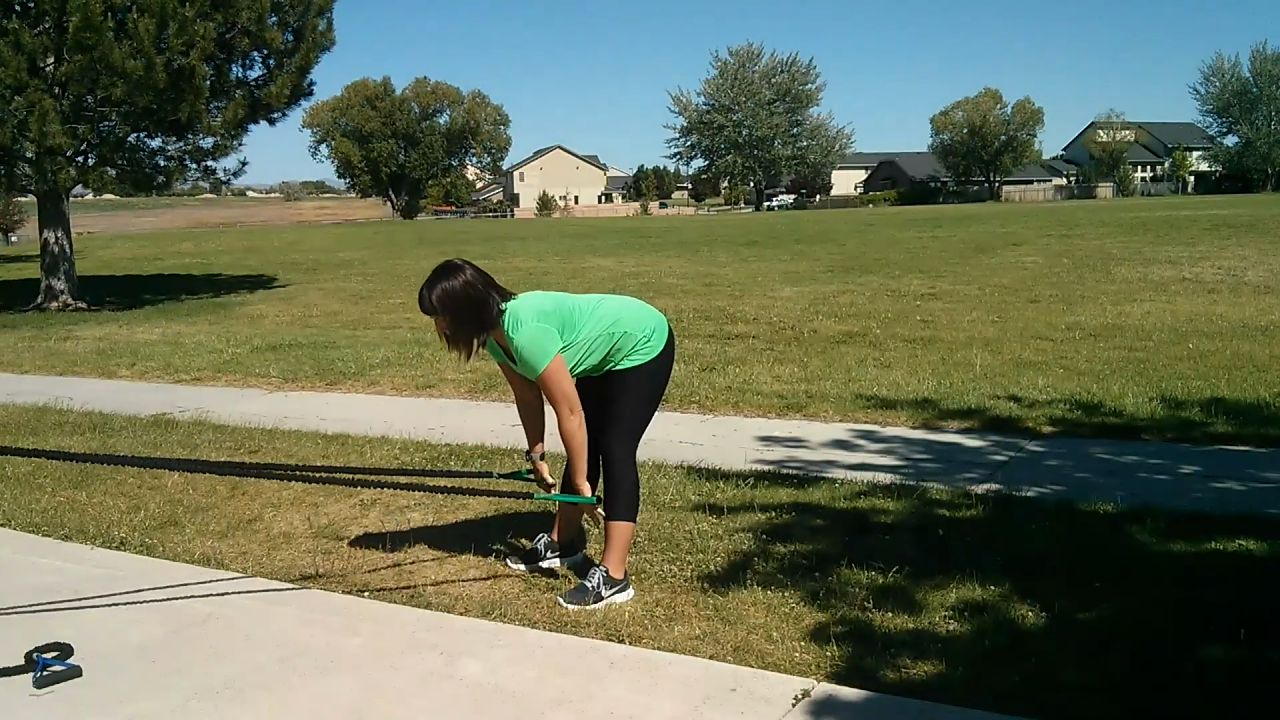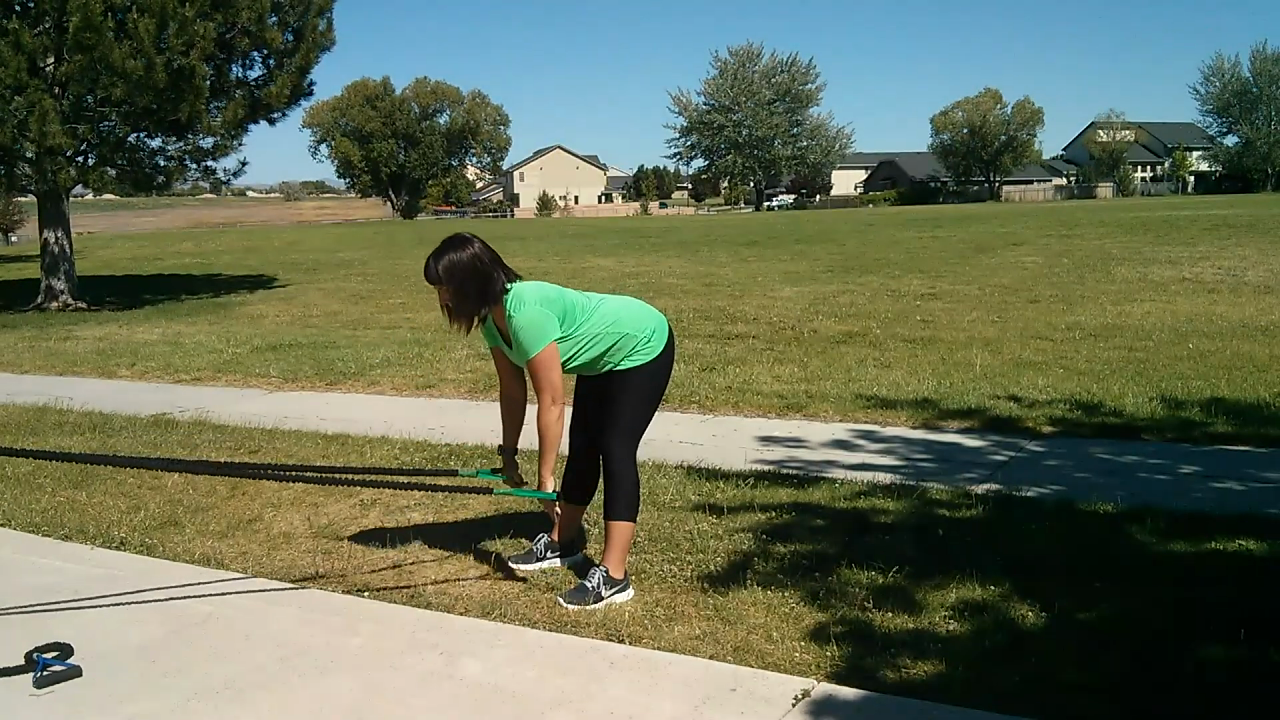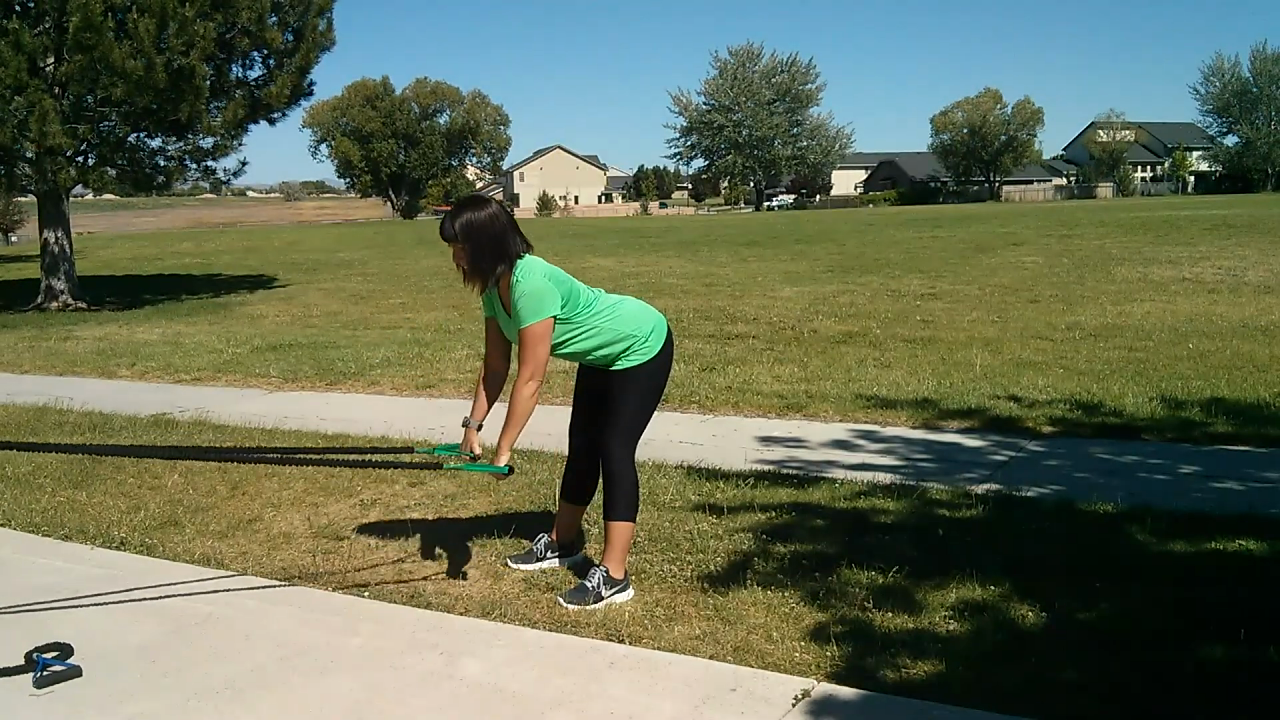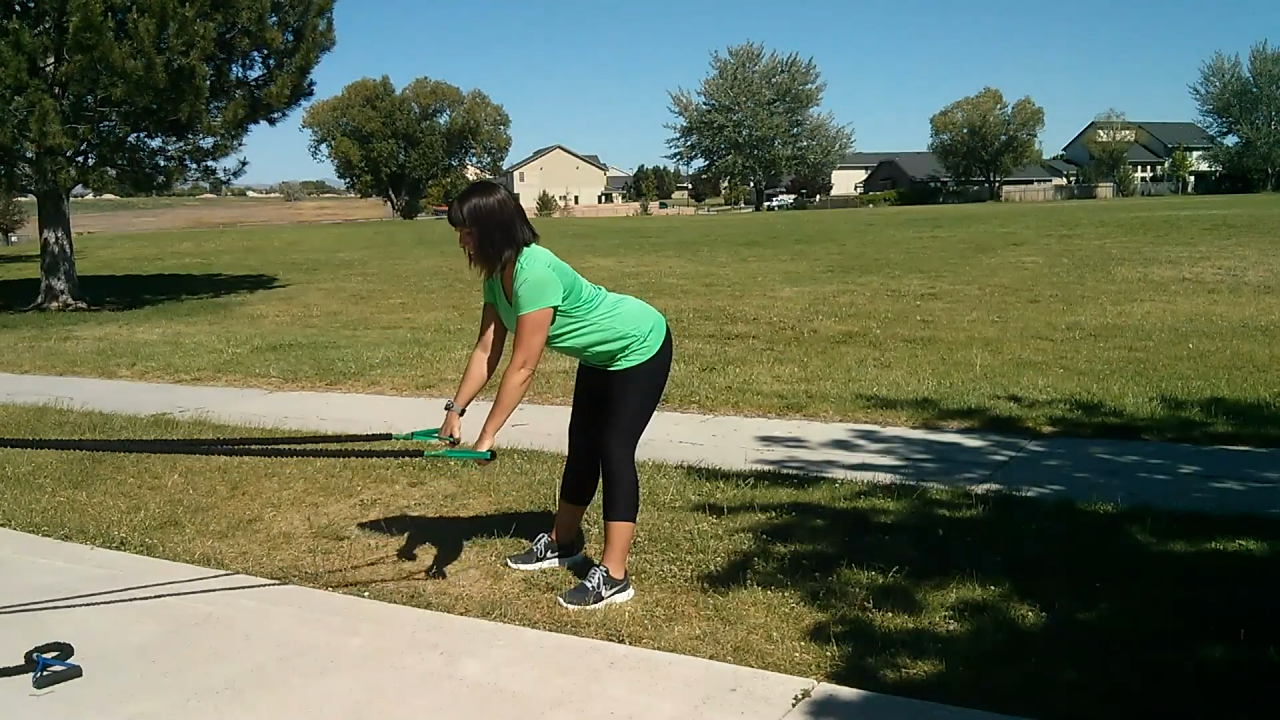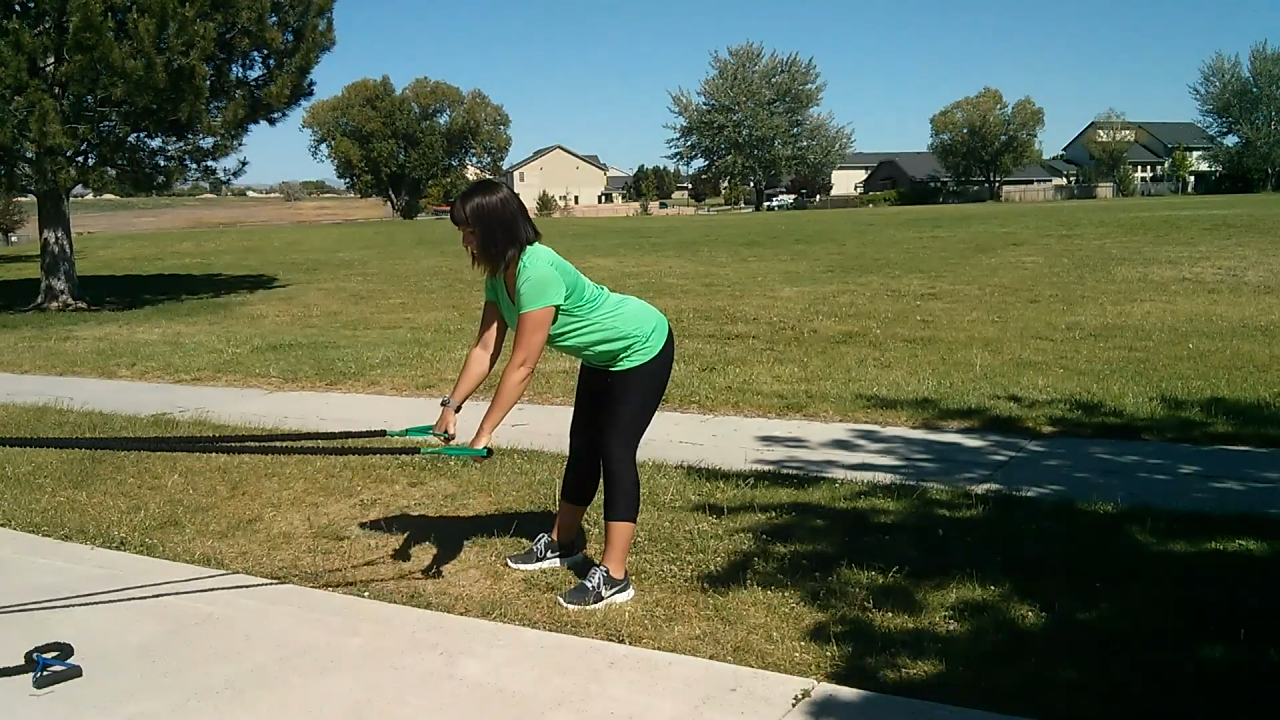
dt=0.3s
person 1, frame 1
left shoulder: (524, 331)
right shoulder: (495, 330)
left elbow: (570, 413)
right elbow: (528, 397)
left wrist: (581, 483)
right wrist: (536, 455)
left hip: (642, 345)
right hip: (605, 353)
left knee: (615, 450)
right knee: (584, 445)
left ankle: (613, 577)
right ankle: (564, 542)
person 1, frame 2
left shoulder: (525, 313)
right shoulder: (491, 315)
left elbow: (551, 404)
right elbow: (512, 389)
left wrist: (544, 477)
right wrist: (507, 452)
left hip: (642, 348)
right hip: (602, 357)
left knee: (615, 451)
right knee: (582, 446)
left ankle: (613, 577)
right ankle: (563, 541)
person 1, frame 3
left shoulder: (531, 285)
right shoulder: (495, 286)
left elbow: (530, 380)
right elbow: (495, 365)
left wrist: (504, 449)
right wrist: (473, 425)
left hip: (640, 348)
right hip: (602, 356)
left knee: (614, 450)
right knee: (582, 446)
left ankle: (614, 577)
right ankle: (564, 542)
person 1, frame 4
left shoulder: (535, 274)
right shoulder: (498, 276)
left elbow: (522, 368)
right elbow: (486, 351)
left wrist: (488, 436)
right wrist: (456, 410)
left hip: (639, 347)
right hip: (599, 356)
left knee: (614, 451)
right knee: (582, 446)
left ankle: (614, 577)
right ankle: (562, 542)
person 1, frame 5
left shoulder: (538, 273)
right shoulder: (500, 274)
left elbow: (522, 366)
right elbow: (485, 349)
left wrist: (485, 433)
right wrist: (451, 406)
left hip: (641, 347)
right hip: (602, 356)
left knee: (615, 451)
right knee: (583, 446)
left ankle: (614, 577)
right ankle: (563, 542)
